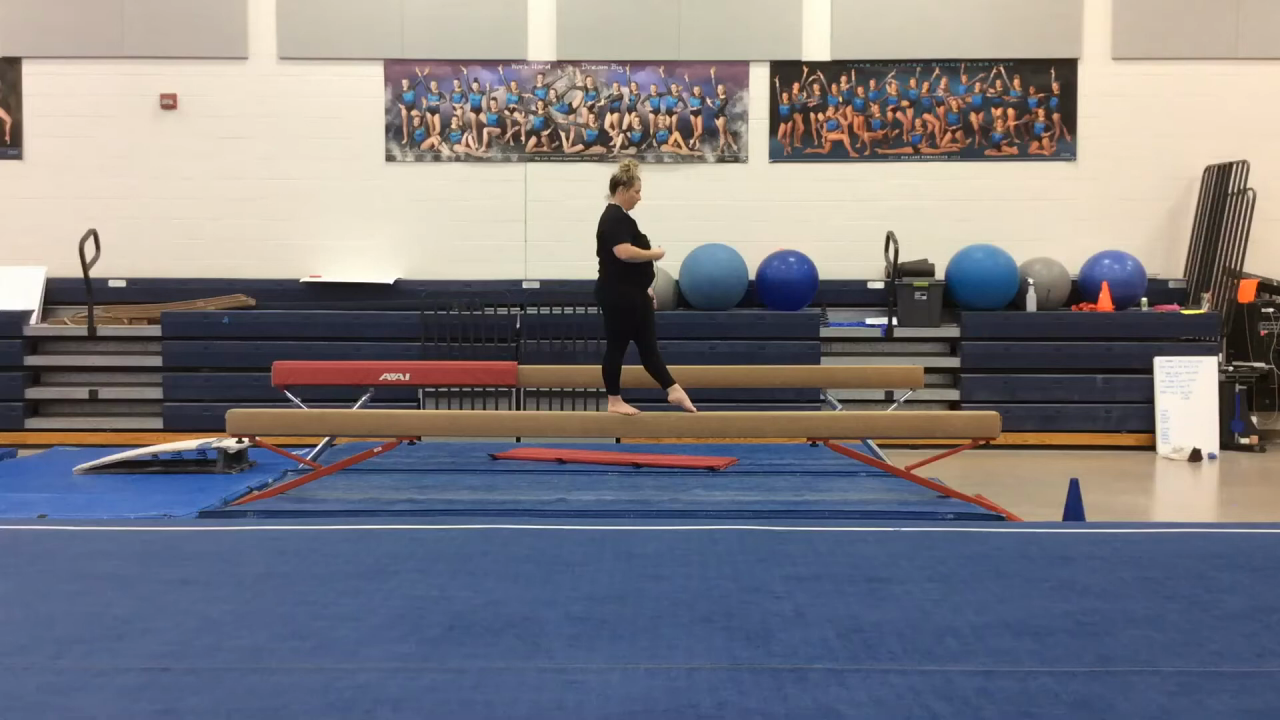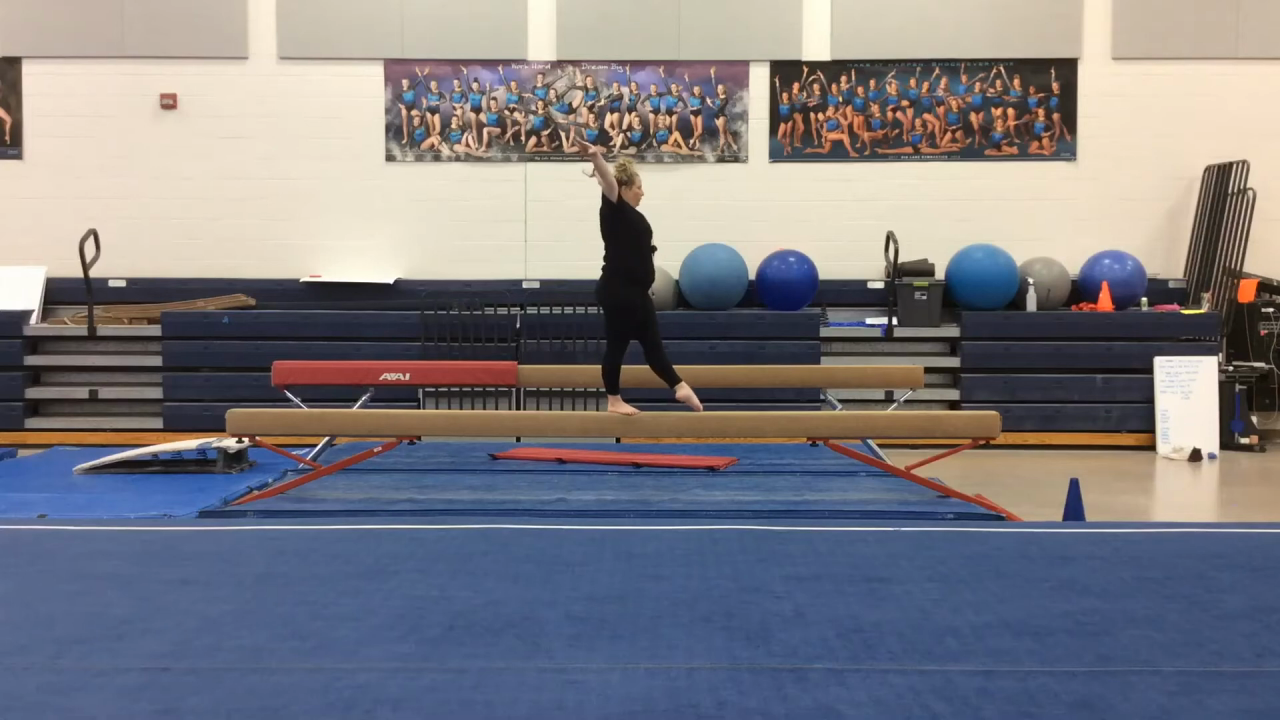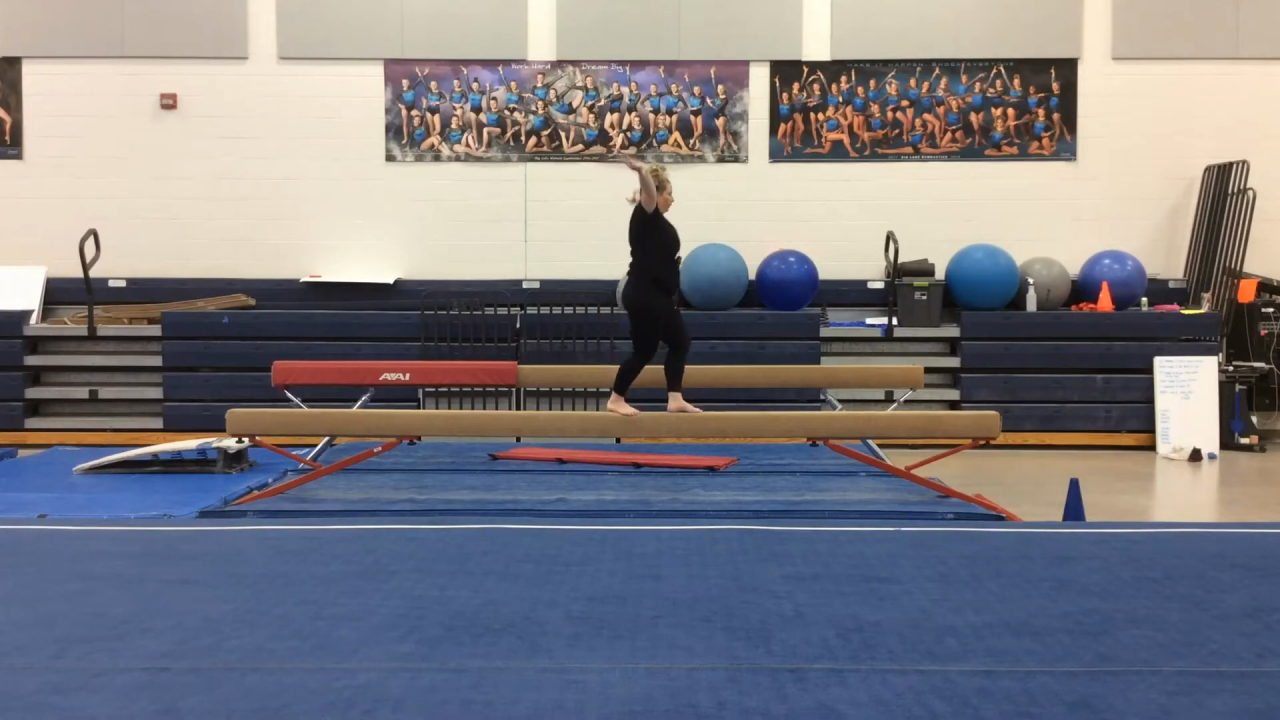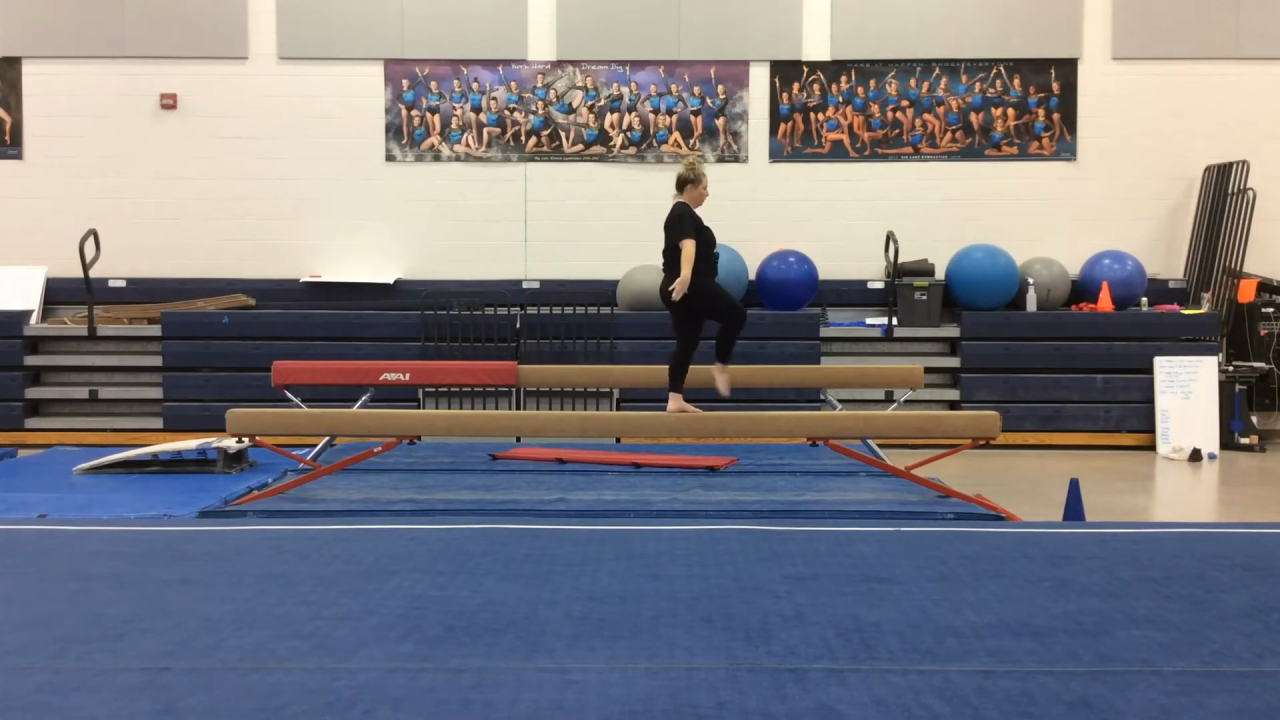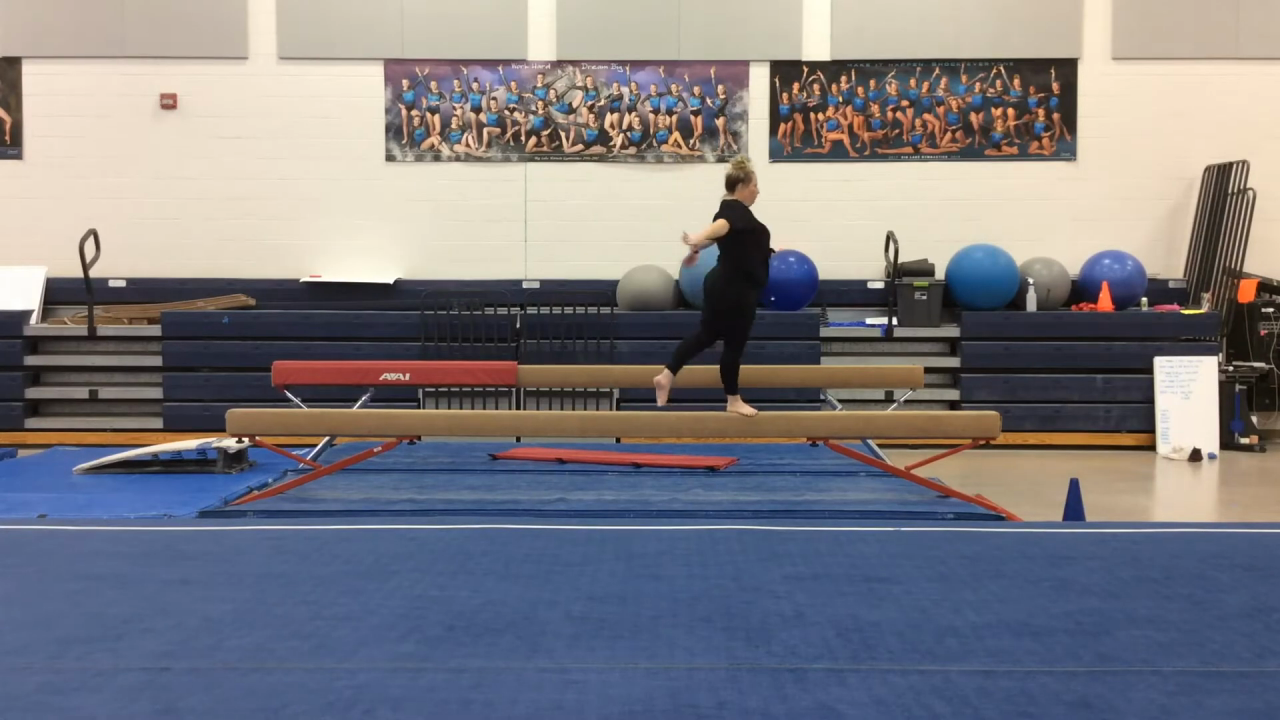
dt=1s
person 1, frame 1
left shoulder: (620, 217)
right shoulder: (614, 218)
right elbow: (624, 253)
left wrist: (645, 288)
right wrist: (655, 254)
left hip: (632, 295)
right hip: (617, 296)
left knee: (648, 346)
right knee: (617, 346)
left ankle: (674, 391)
right ankle: (614, 402)
person 1, frame 2
left shoulder: (628, 212)
right shoulder: (614, 209)
left elbow: (609, 181)
right elbow: (609, 183)
left wrist: (600, 172)
right wrist: (595, 157)
left hip: (636, 292)
right hip: (617, 291)
left knee: (653, 342)
right knee: (617, 345)
left ankle: (681, 388)
right ankle: (614, 401)
person 1, frame 3
left shoulder: (653, 217)
right shoulder: (645, 215)
left elbow: (651, 195)
right elbow: (648, 196)
left wrist: (642, 185)
right wrist: (642, 171)
left hip: (659, 296)
right hip: (643, 295)
left knee: (680, 343)
right knee: (644, 350)
left ankle: (675, 399)
right ankle: (616, 400)
person 1, frame 4
left shoulder: (682, 213)
right shoulder: (683, 215)
right elbow: (688, 245)
right wrist: (685, 275)
left hip: (684, 288)
right hip: (689, 287)
left knee: (686, 343)
right knee: (736, 314)
left ankle: (675, 400)
right ankle: (721, 367)
person 1, frame 5
left shoulder: (731, 210)
right shoulder: (736, 210)
left elbow: (715, 234)
right elbow: (718, 227)
left wrist: (696, 250)
right wrist: (696, 241)
left hip: (720, 284)
right hip: (735, 289)
left knee: (705, 335)
right knee: (734, 344)
left ankle: (667, 376)
right ankle: (733, 400)
